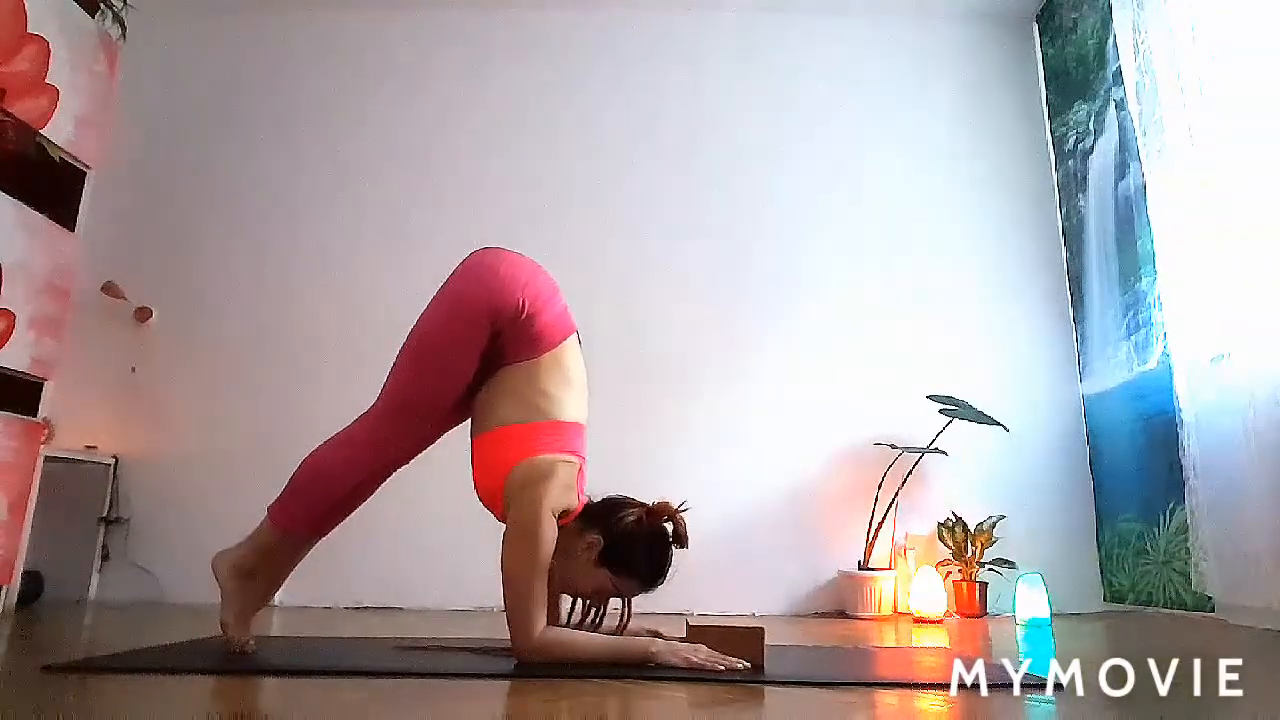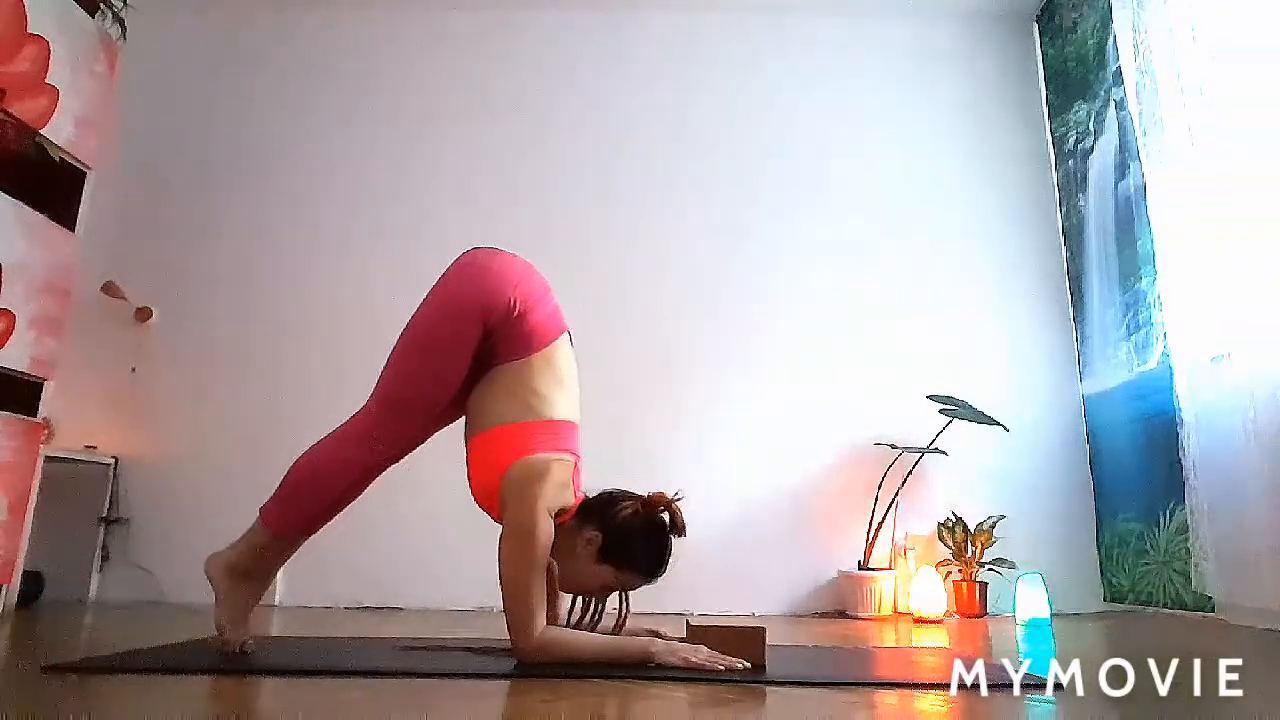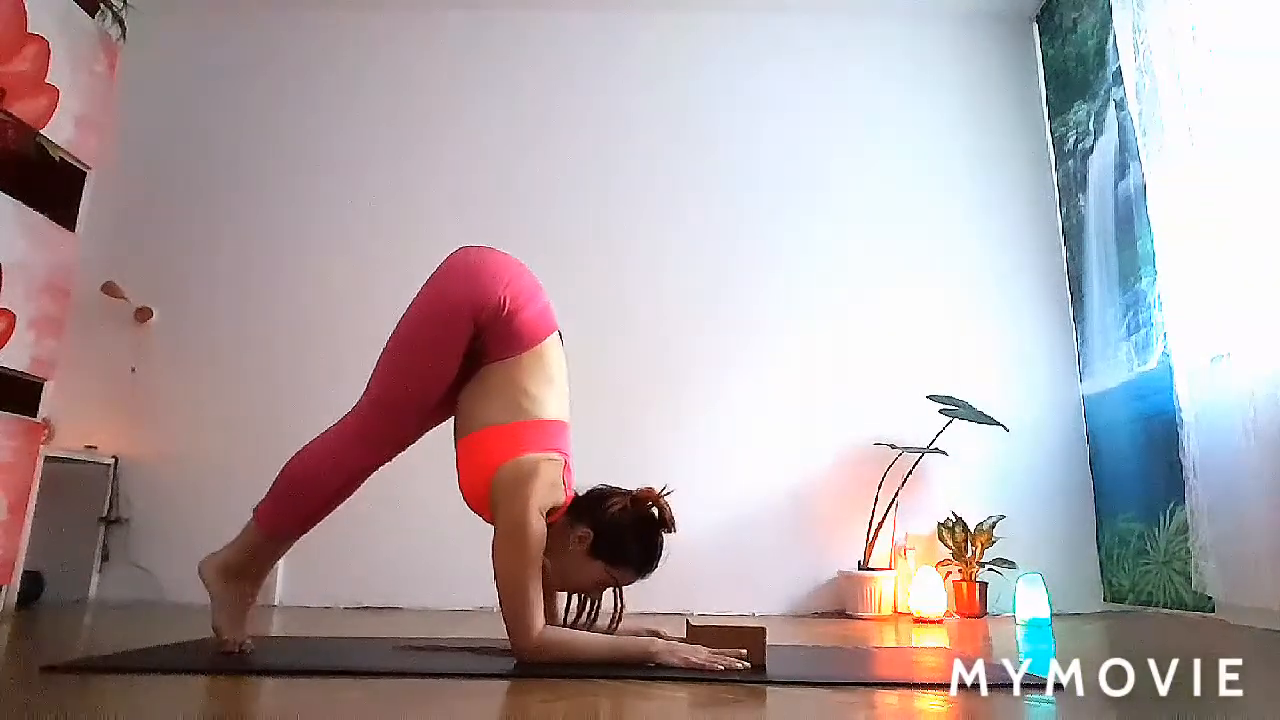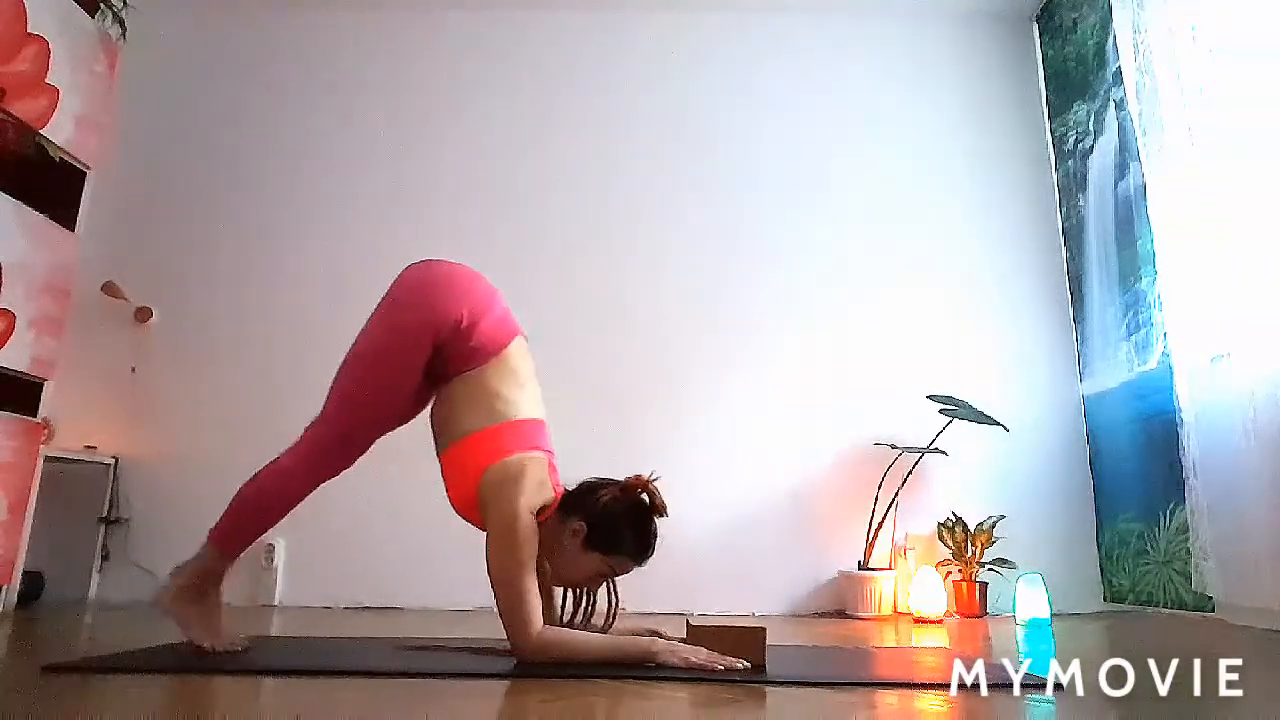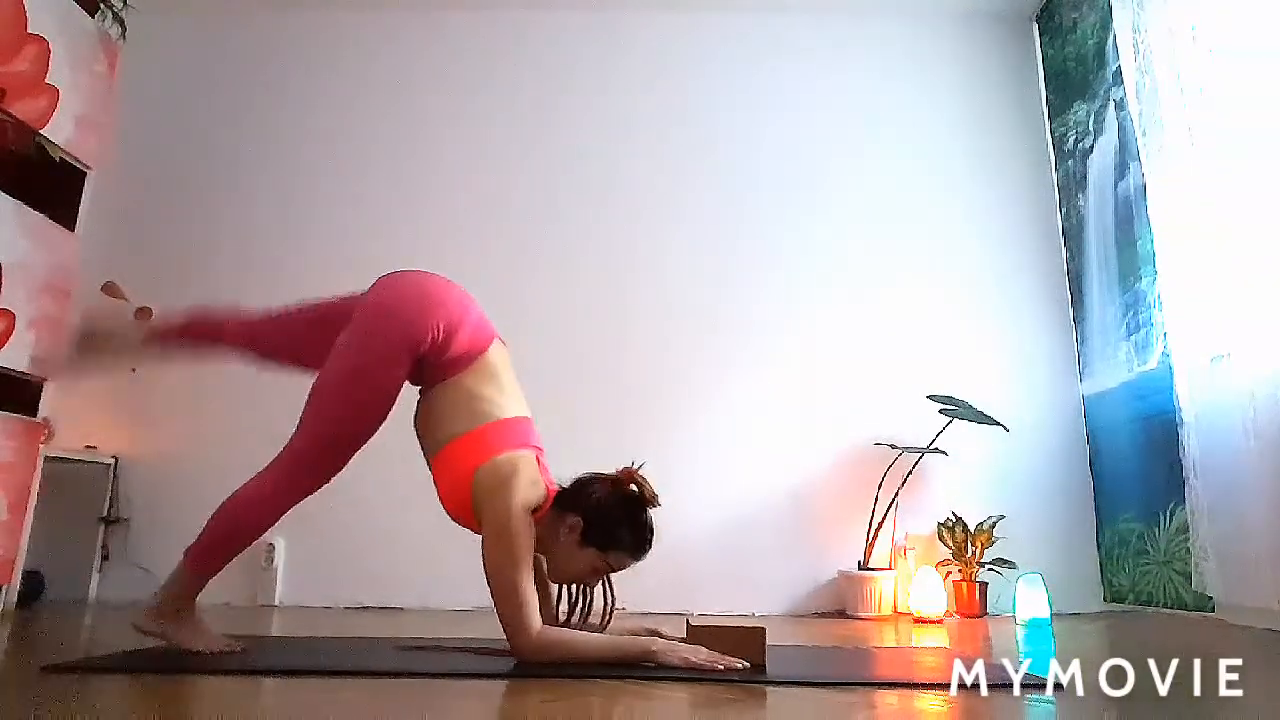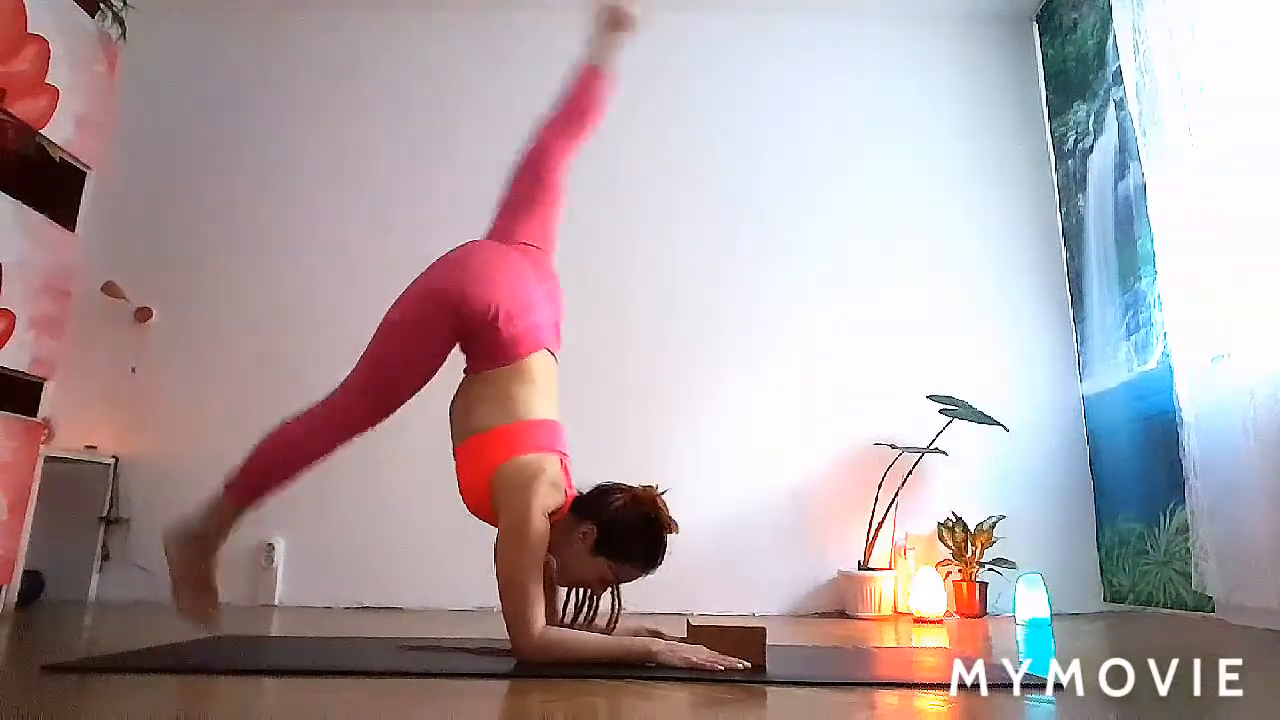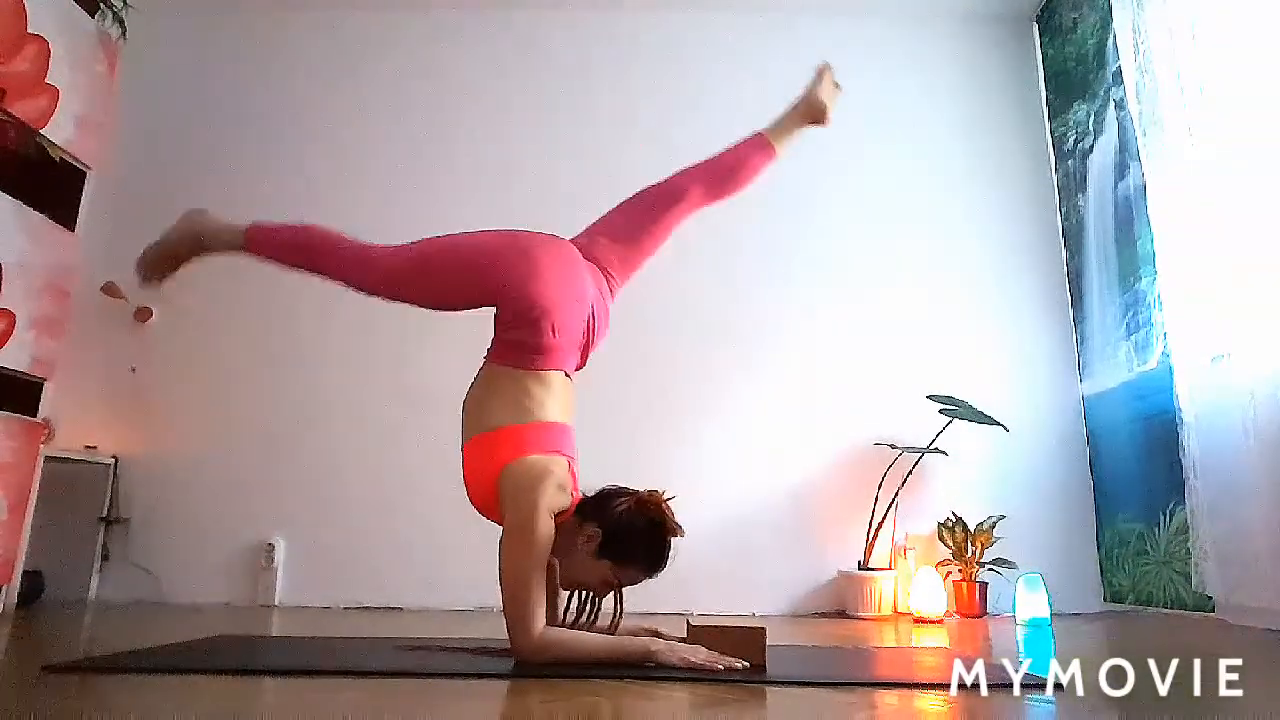
dt=0.4s
person 1, frame 1
right shoulder: (544, 496)
right elbow: (529, 642)
left wrist: (621, 634)
right wrist: (649, 649)
left hip: (512, 316)
left knee: (390, 445)
right knee: (385, 436)
right ankle: (251, 561)
person 1, frame 2
right shoulder: (539, 498)
right elbow: (530, 642)
left wrist: (626, 635)
right wrist: (648, 649)
left hip: (501, 320)
left knee: (381, 444)
left ankle: (254, 569)
right ankle: (243, 562)
person 1, frame 3
right shoulder: (529, 498)
right elbow: (530, 641)
left wrist: (627, 633)
right wrist: (650, 648)
left hip: (493, 313)
left knee: (375, 442)
right knee: (367, 435)
left ankle: (250, 566)
right ankle: (237, 563)
person 1, frame 4
left shoulder: (545, 501)
right shoulder: (520, 497)
left elbow: (542, 625)
right elbow: (529, 641)
left wrist: (630, 639)
right wrist: (647, 647)
left hip: (450, 320)
right hip: (436, 304)
left knee: (330, 445)
right knee: (325, 449)
left ankle: (205, 573)
right ankle: (195, 585)
person 1, frame 5
left shoulder: (539, 494)
right shoulder: (515, 500)
right elbow: (530, 640)
left wrist: (619, 636)
right wrist: (645, 644)
left hip: (425, 316)
right hip: (415, 313)
left knee: (250, 337)
right knee: (300, 468)
left ankle: (132, 337)
right ankle: (171, 608)
person 1, frame 6
right shoulder: (533, 499)
right elbow: (530, 640)
right wrist: (650, 647)
left hip: (516, 279)
right hip: (475, 294)
left knee: (552, 155)
right knee: (344, 414)
person 1, frame 7
right shoulder: (536, 502)
right elbow: (529, 640)
right wrist: (646, 645)
left hip: (571, 291)
right hip: (539, 284)
left knee: (685, 193)
right knee: (363, 264)
left ankle: (796, 117)
